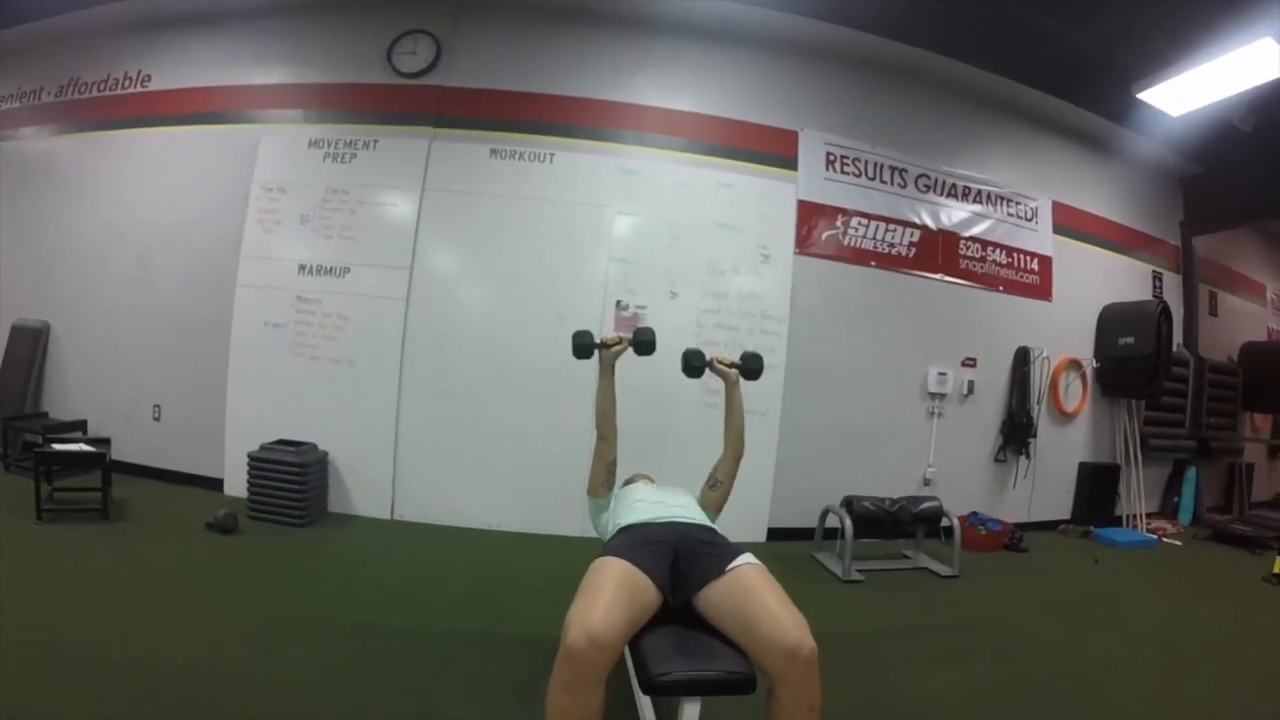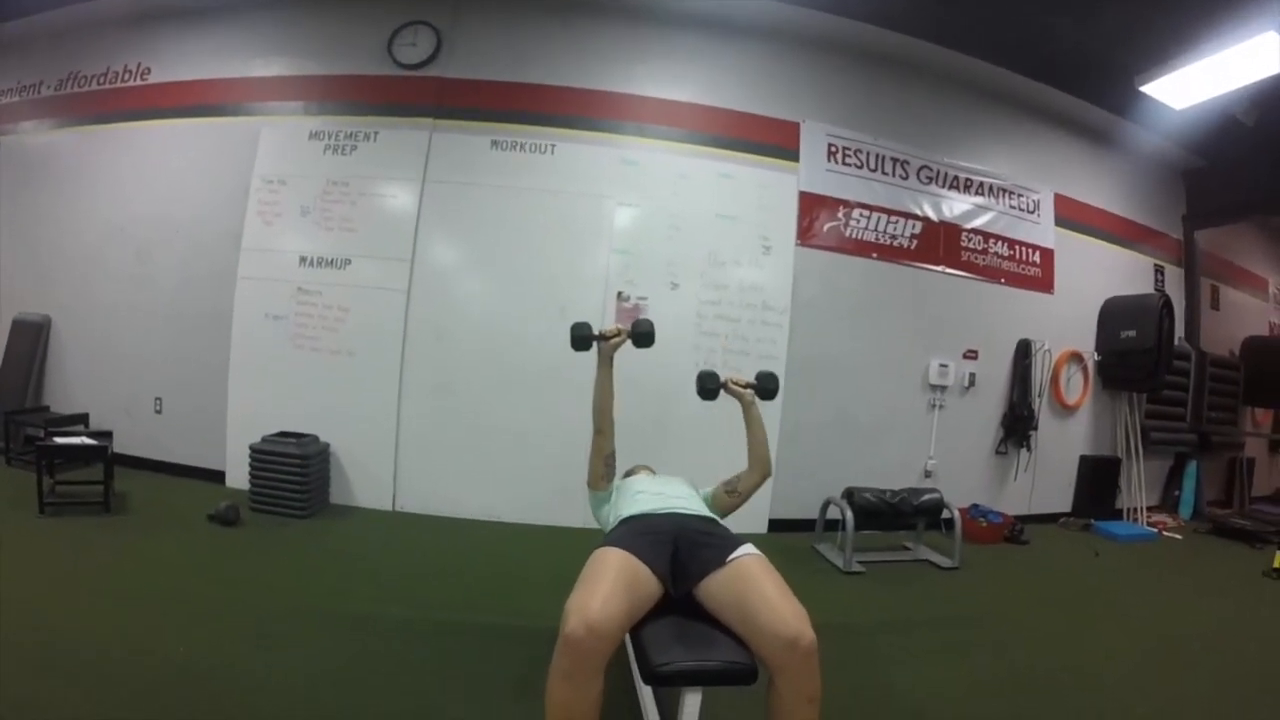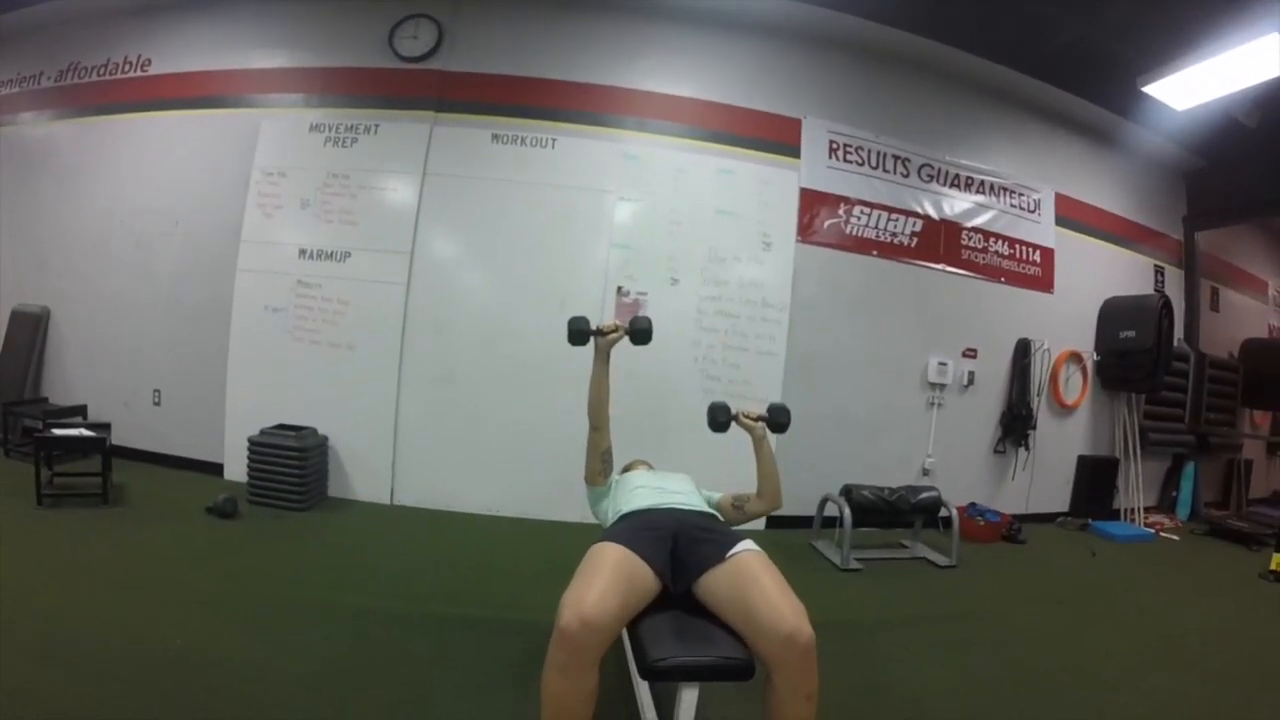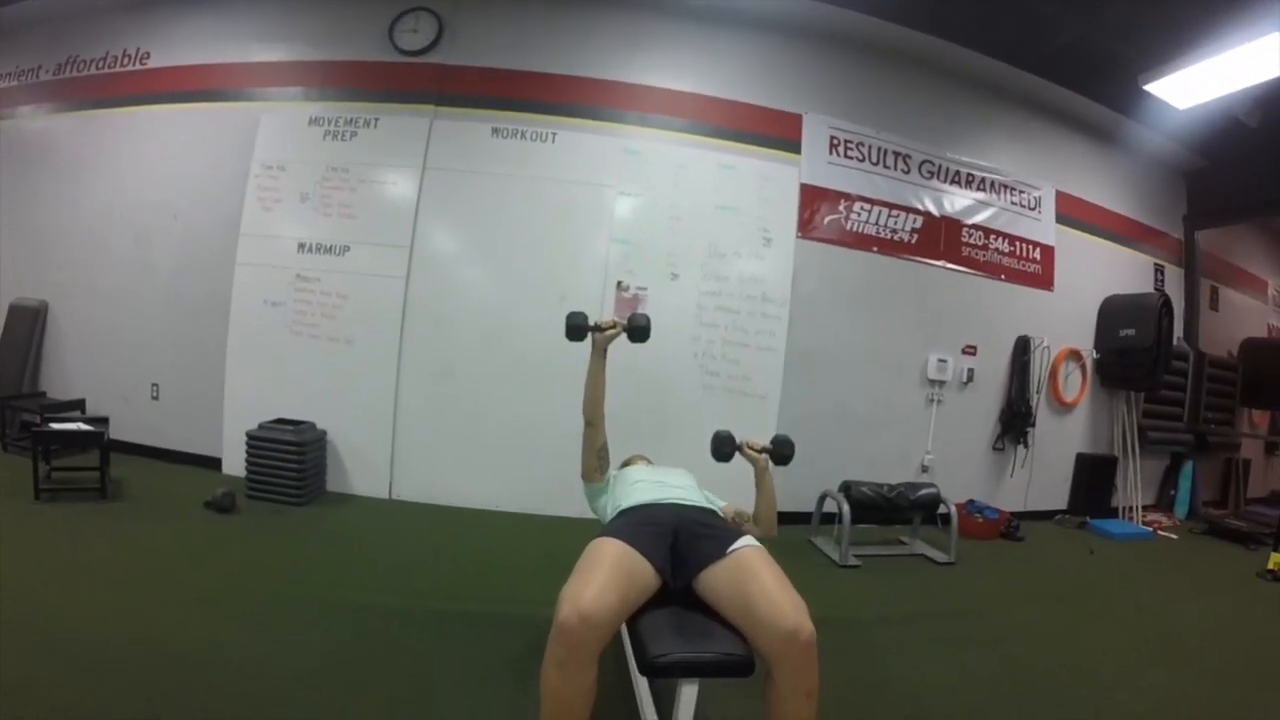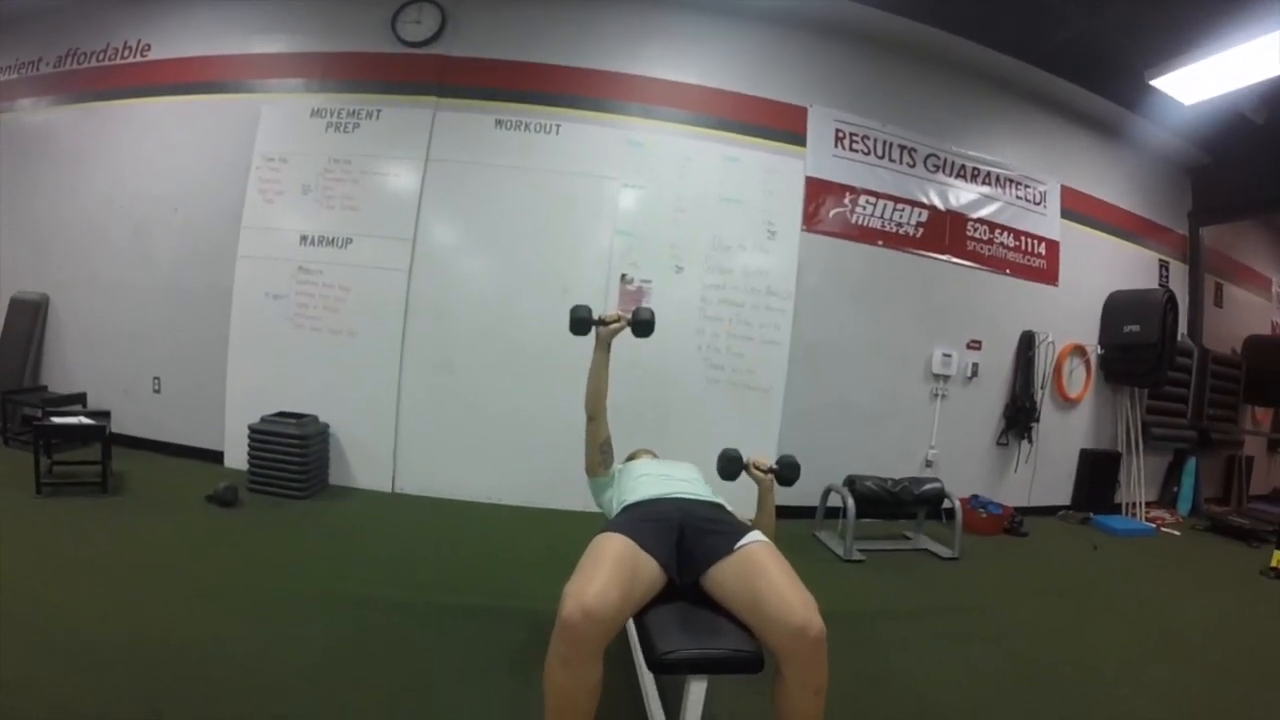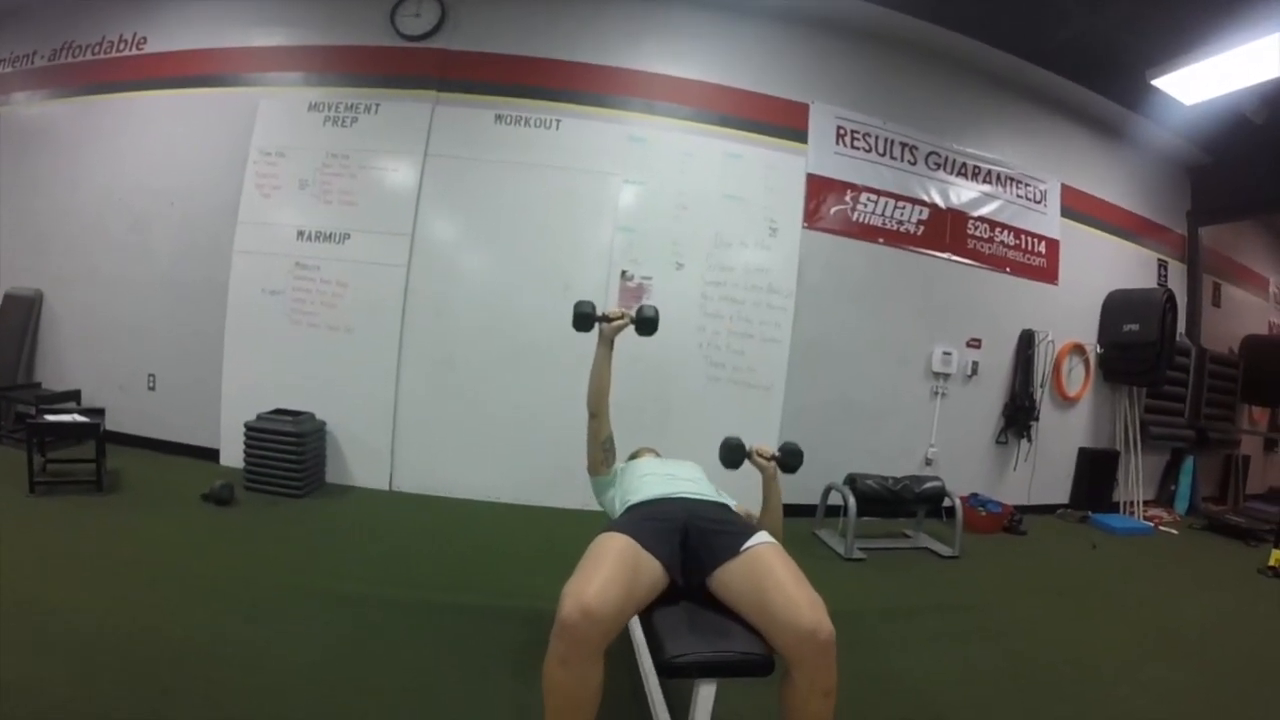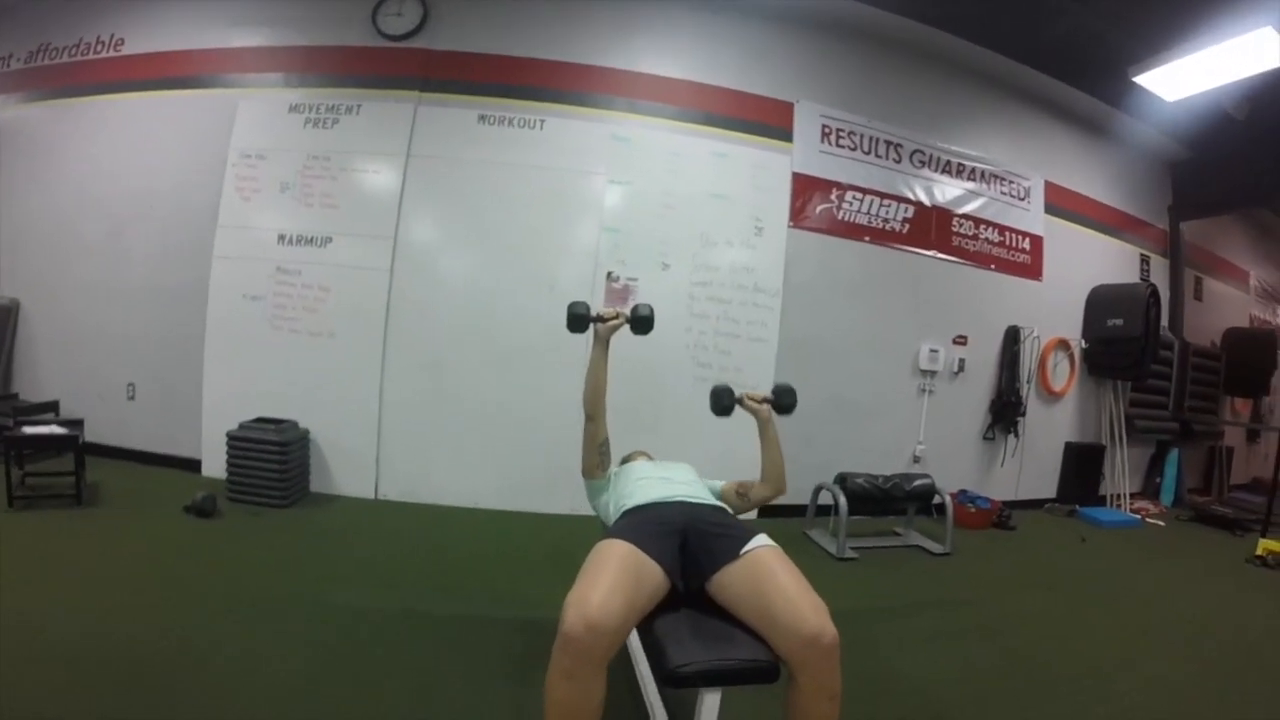
dt=0.2s
person 1, frame 1
left shoulder: (695, 506)
right shoulder: (611, 506)
left elbow: (733, 454)
right elbow: (606, 438)
left wrist: (731, 385)
right wrist: (607, 367)
left hip: (705, 542)
left knee: (799, 653)
right knee: (582, 646)
person 1, frame 2
left shoulder: (697, 498)
right shoulder: (613, 497)
left elbow: (759, 469)
right elbow: (603, 430)
left wrist: (748, 404)
right wrist: (605, 359)
left hip: (706, 533)
right hip: (637, 529)
left knee: (798, 645)
right knee: (581, 635)
person 1, frame 3
left shoulder: (696, 493)
right shoulder: (611, 492)
left elbow: (768, 500)
right elbow: (599, 427)
left wrist: (758, 436)
right wrist: (602, 354)
left hip: (705, 528)
right hip: (636, 526)
left knee: (797, 641)
right knee: (576, 629)
person 1, frame 4
left shoulder: (693, 486)
right shoulder: (609, 488)
left elbow: (764, 527)
right elbow: (594, 423)
left wrist: (761, 468)
right wrist: (599, 350)
left hip: (705, 525)
right hip: (636, 521)
left knee: (797, 637)
right knee: (574, 625)
person 1, frame 5
left shoulder: (697, 477)
right shoulder: (614, 482)
left elbow: (763, 537)
right elbow: (595, 417)
left wrist: (765, 487)
right wrist: (603, 344)
left hip: (712, 518)
right hip: (642, 514)
left knee: (807, 634)
right knee: (579, 620)
person 1, frame 6
left shoulder: (699, 474)
right shoulder: (617, 480)
left elbow: (769, 533)
right elbow: (597, 415)
left wrist: (769, 475)
right wrist: (606, 341)
left hip: (717, 518)
right hip: (646, 515)
left knee: (815, 637)
right knee: (578, 619)
person 1, frame 7
left shoulder: (695, 479)
right shoulder: (610, 485)
left elbow: (772, 487)
right elbow: (594, 417)
left wrist: (765, 421)
right wrist: (601, 343)
left hip: (715, 522)
right hip: (643, 519)
left knee: (819, 642)
right knee: (582, 632)
